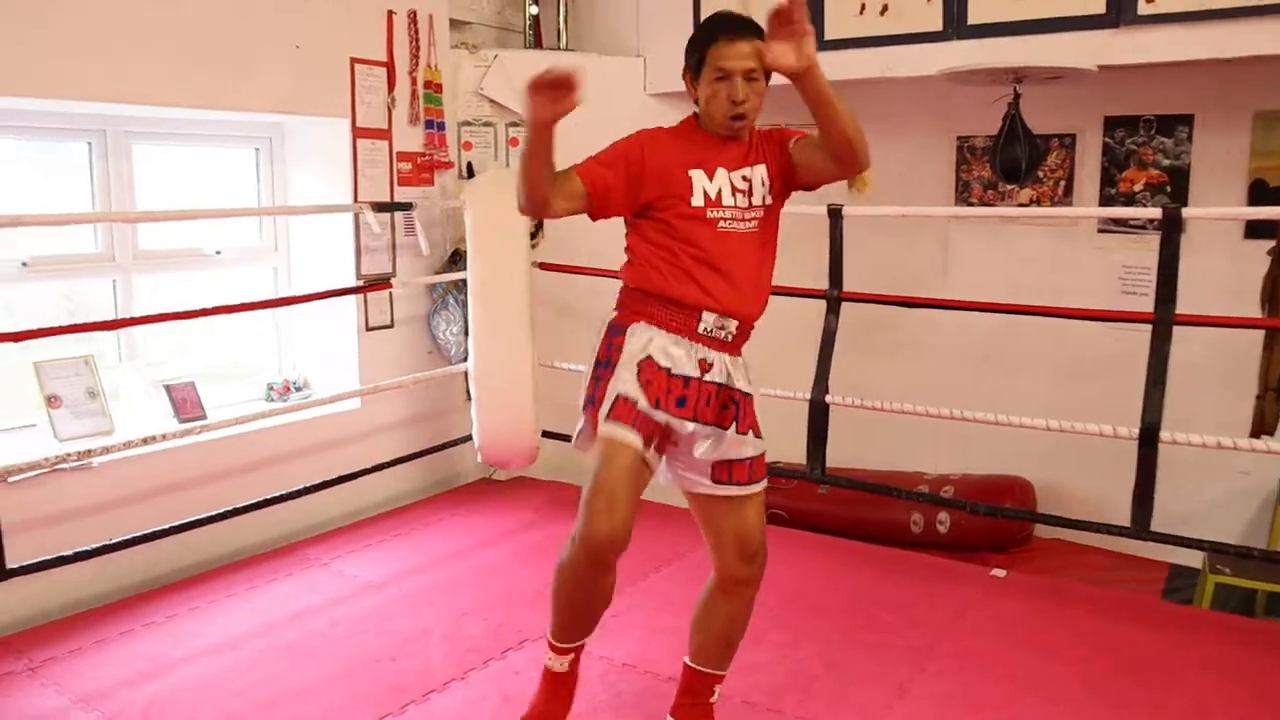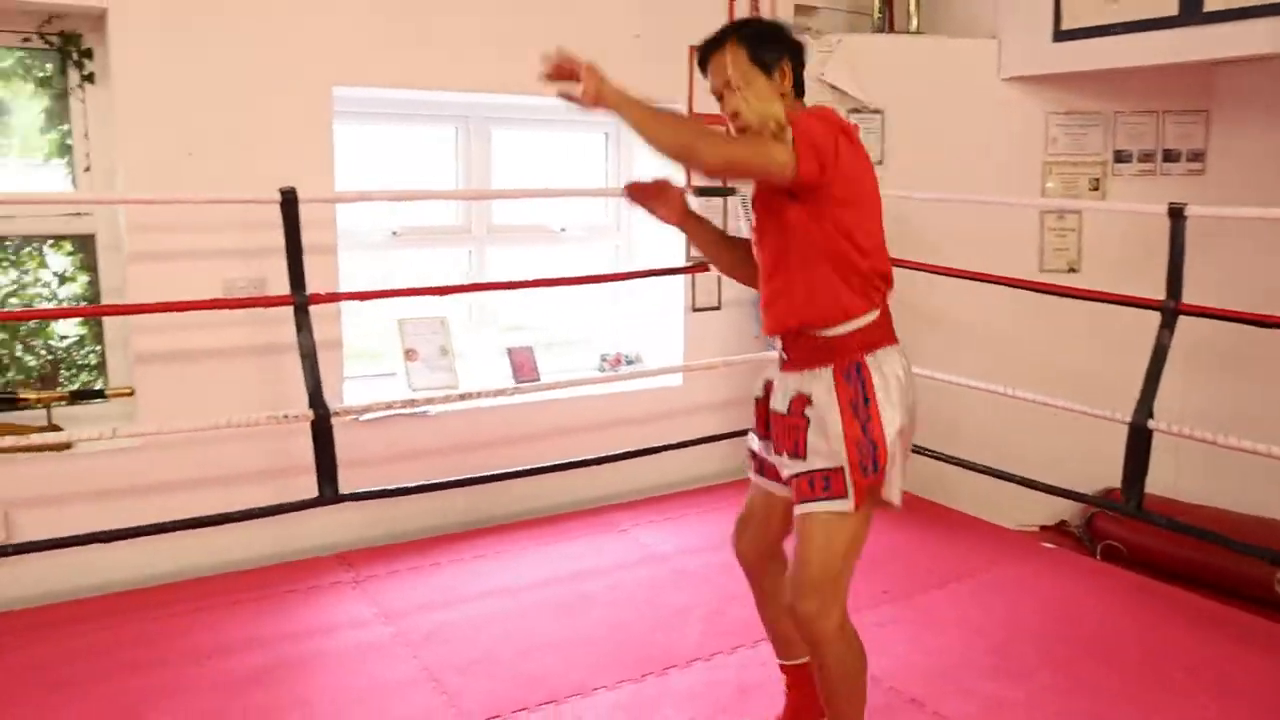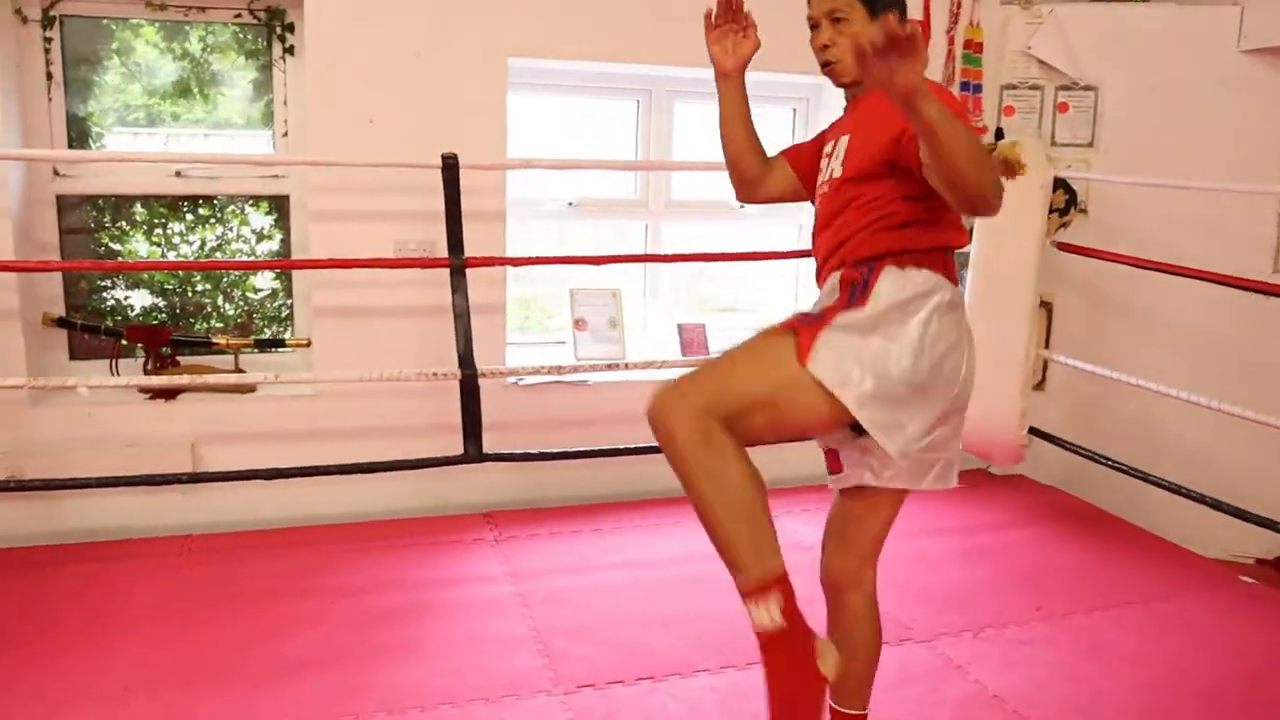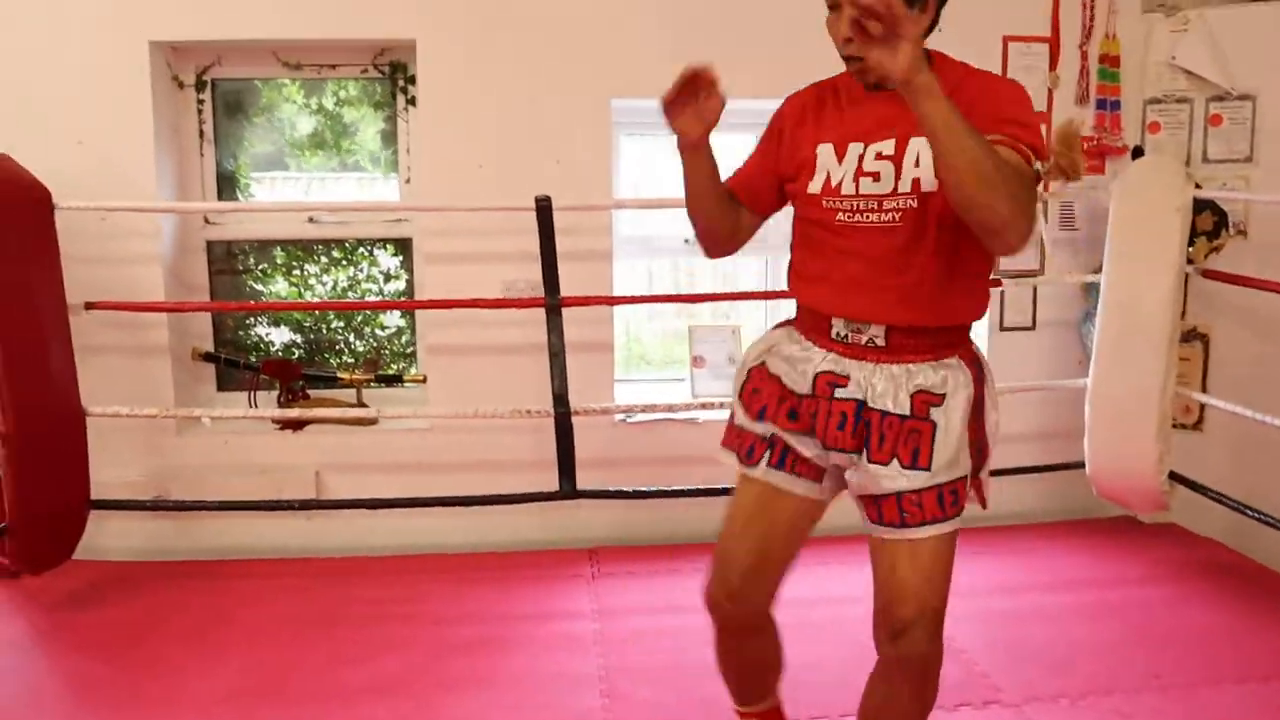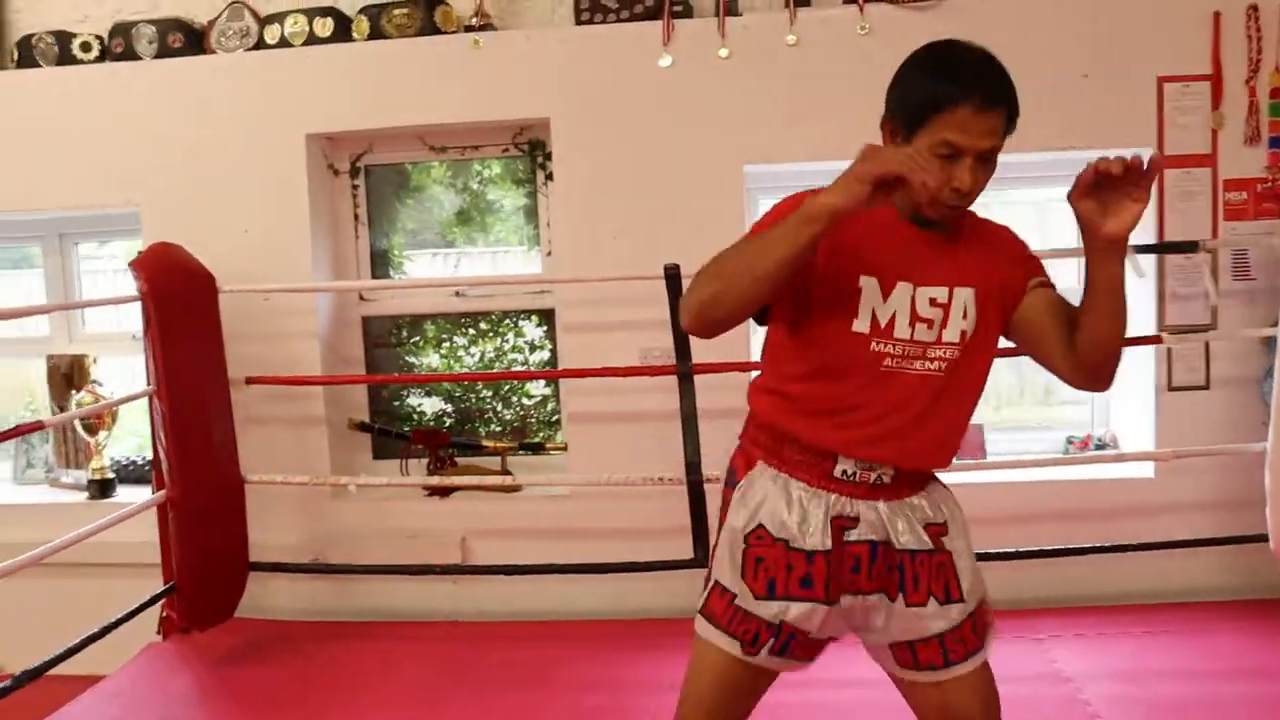
dt=1s
person 1, frame 1
left shoulder: (770, 152)
right shoulder: (648, 152)
left elbow: (851, 158)
right elbow: (543, 202)
left wrist: (806, 74)
right wrist: (541, 127)
left hip: (721, 369)
right hip: (651, 348)
left knee: (743, 561)
right knee: (601, 538)
person 1, frame 2
left shoulder: (821, 135)
right shoulder: (782, 155)
left elbow: (721, 156)
right elbow: (760, 268)
left wrist: (607, 95)
right wrist: (681, 217)
left hip: (849, 383)
right hip: (803, 380)
left knee: (813, 600)
right knee: (756, 542)
person 1, frame 3
left shoulder: (916, 109)
right shoulder: (845, 129)
left elbow: (981, 194)
right elbow: (754, 184)
left wrist: (913, 92)
right wrist: (729, 76)
left hip: (896, 320)
right hip: (889, 348)
left knee: (683, 411)
right knee: (846, 567)
left ankle: (788, 645)
person 1, frame 4
left shoulder: (994, 101)
right shoulder: (804, 112)
left elbow: (1006, 227)
right elbow: (720, 235)
left wrist: (914, 78)
right wrist: (695, 143)
left hip: (918, 388)
right hip: (808, 365)
left knee: (909, 636)
right knee: (734, 598)
person 1, frame 5
left shoulder: (996, 255)
right shoulder: (812, 225)
left elbow: (1089, 370)
right elbow: (701, 314)
left wrist: (1104, 246)
right wrist: (827, 206)
left hip: (908, 518)
right hip: (789, 503)
